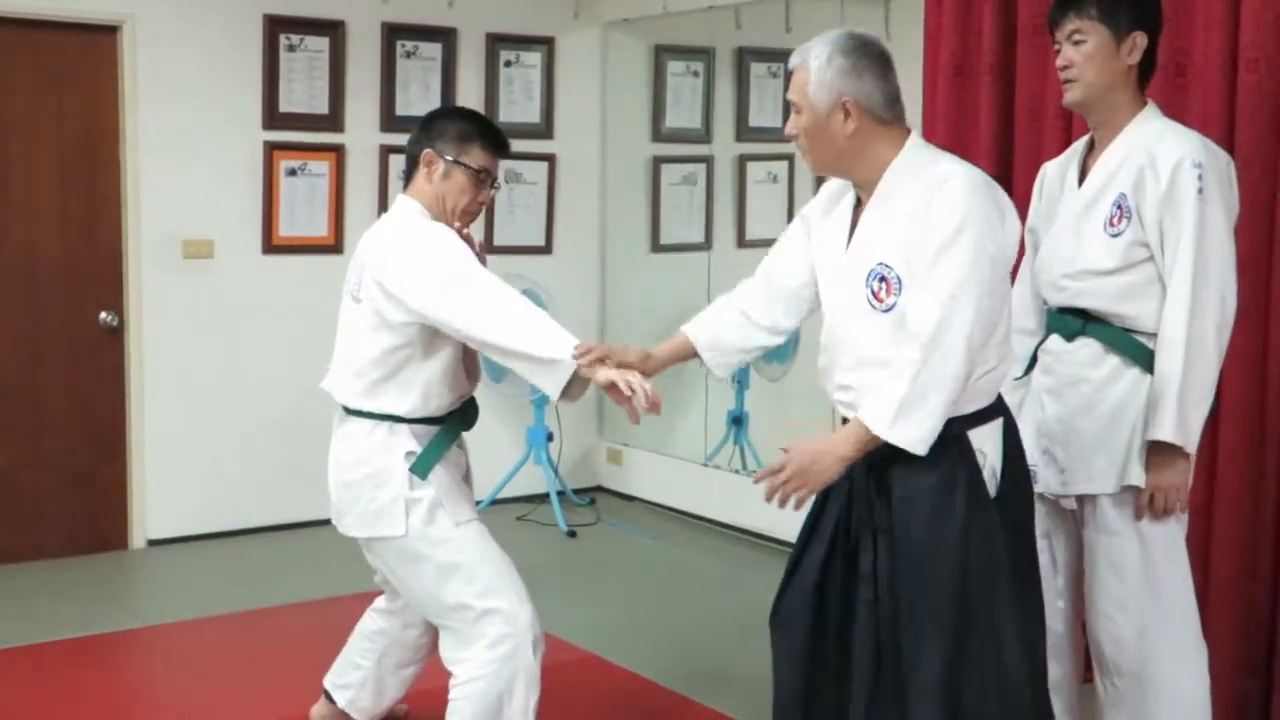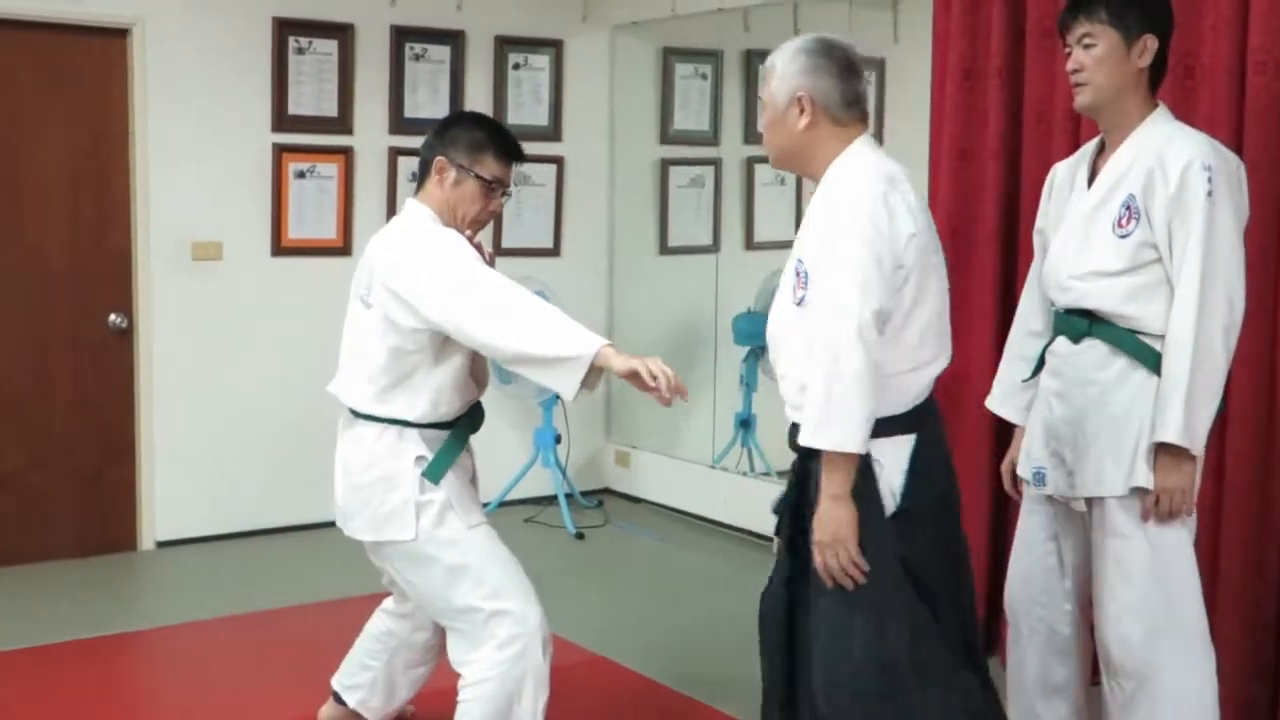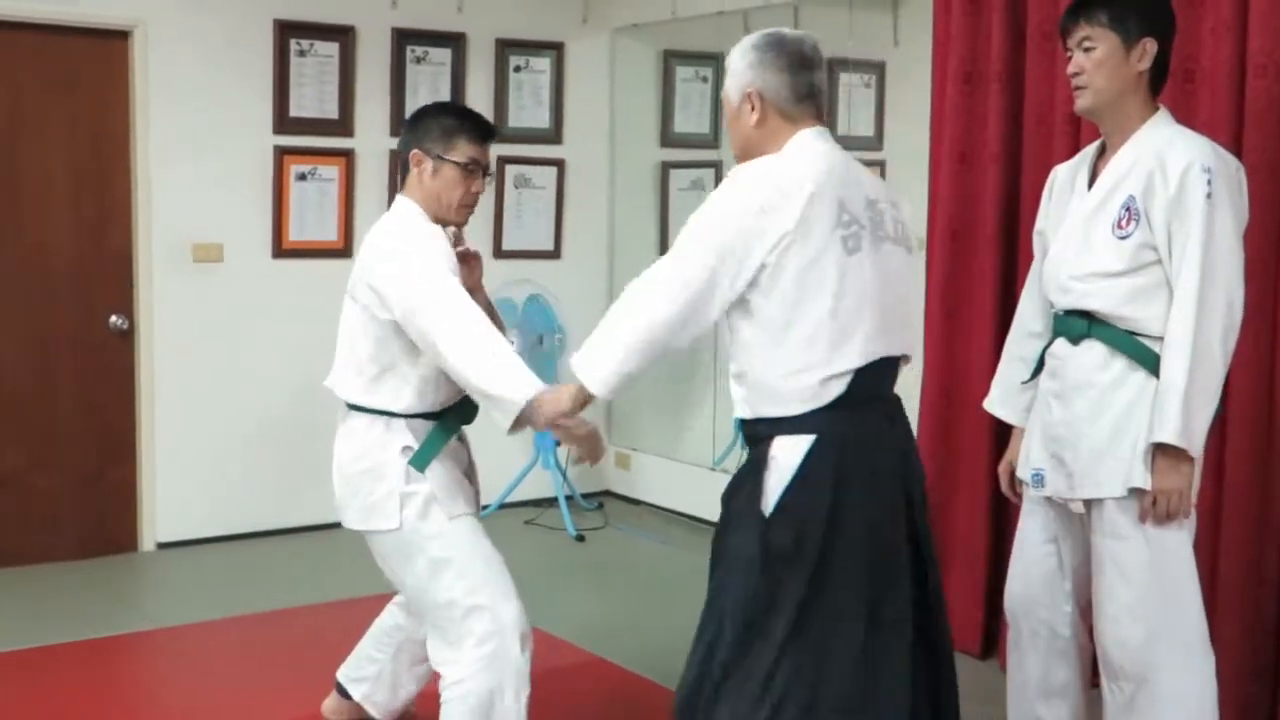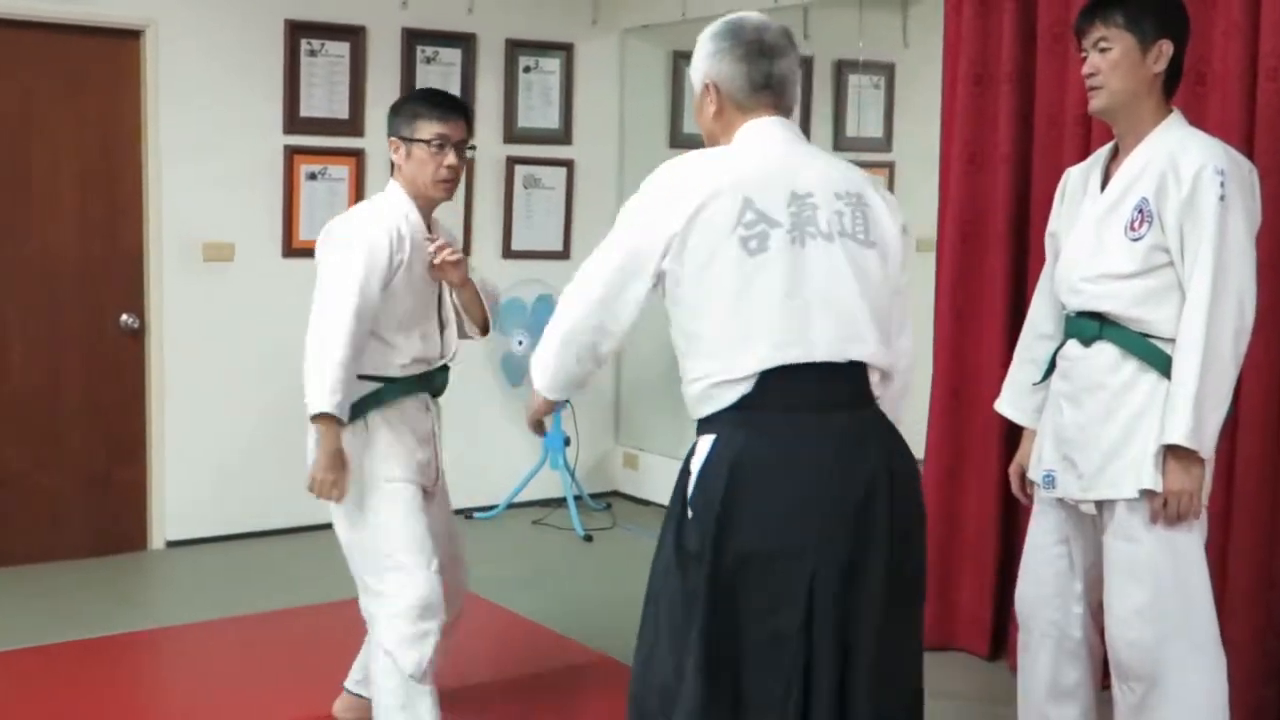
dt=0.3s
person 1, frame 1
left shoulder: (1180, 160)
right shoulder: (1055, 173)
left elbow: (1199, 305)
left wrist: (1172, 440)
right wrist: (1009, 418)
left hip: (1128, 407)
right hip: (1050, 404)
left knee: (1137, 622)
right knee: (1034, 606)
person 1, frame 2
left shoulder: (1190, 163)
right shoulder: (1065, 174)
left elbow: (1207, 307)
left wrist: (1178, 444)
right wrist: (1021, 422)
left hip: (1135, 411)
right hip: (1061, 407)
left knee: (1143, 624)
right knee: (1035, 605)
person 1, frame 3
left shoulder: (1191, 165)
right shoulder: (1067, 177)
left elbow: (1206, 309)
left wrist: (1176, 444)
right wrist: (1019, 423)
left hip: (1135, 415)
right hip: (1061, 411)
left knee: (1144, 626)
right knee: (1038, 610)
person 1, frame 4
left shoulder: (1204, 167)
right shoulder: (1080, 179)
left elbow: (1218, 310)
left wrist: (1186, 445)
right wrist: (1031, 424)
left hip: (1147, 419)
right hip: (1073, 415)
left knee: (1153, 629)
right knee: (1047, 611)
person 2, frame 1
left shoulder: (956, 198)
right shoulder: (835, 202)
left elbow: (941, 354)
right elbow: (765, 299)
left wrist: (839, 449)
right wrist: (654, 358)
left hip: (949, 467)
right hip: (866, 461)
right knee: (820, 639)
person 2, frame 2
left shoulder: (855, 196)
right shoulder: (855, 192)
left elbow: (844, 348)
left wrist: (834, 493)
right wrist: (822, 478)
left hip: (872, 468)
right hip: (858, 461)
right knee: (813, 650)
person 2, frame 3
left shoulder: (764, 188)
right shoulder: (871, 192)
left elbow: (668, 299)
left wrist: (579, 387)
left hip: (818, 462)
right hip: (878, 443)
person 2, frame 4
left shoulder: (687, 185)
right shoulder: (862, 192)
left elbow: (598, 301)
right elbow: (891, 346)
left wrist: (550, 388)
left hip: (753, 461)
right hip: (861, 452)
person 3, frame 1
left shoulder: (401, 239)
right shoulder: (413, 246)
left elbow: (462, 320)
right elbow: (491, 315)
left wrist: (468, 269)
right wrist: (589, 362)
left hip: (392, 460)
right hip: (397, 467)
left knee: (418, 596)
right knee: (501, 625)
person 3, frame 2
left shoulder: (409, 244)
right shoulder: (423, 250)
left elbow: (471, 326)
right elbow: (500, 315)
left wrist: (476, 278)
right wrist: (611, 356)
left hip: (398, 463)
right hip: (405, 472)
left knee: (426, 598)
right knee: (511, 628)
person 3, frame 3
left shoulder: (422, 242)
right shoulder: (408, 247)
left elbow: (466, 336)
right elbow: (458, 337)
left wrist: (472, 286)
right wrist: (548, 407)
left hip: (418, 454)
right hip: (398, 463)
left knee: (436, 597)
right knee: (489, 624)
person 3, frame 4
left shoulder: (435, 232)
right shoulder: (369, 228)
left elbow: (478, 327)
right elbow: (333, 330)
left wrist: (461, 282)
right wrist: (327, 439)
left hip: (412, 419)
right hip: (368, 425)
left knee: (440, 580)
right knee: (409, 594)
